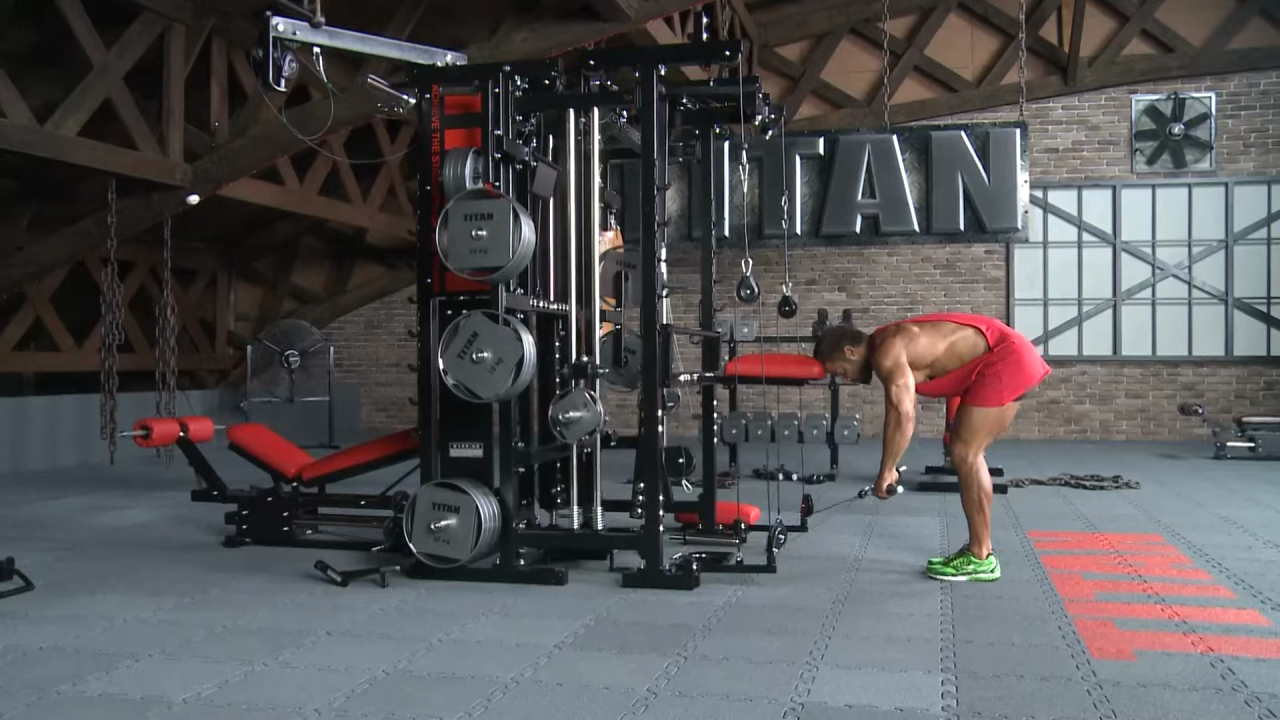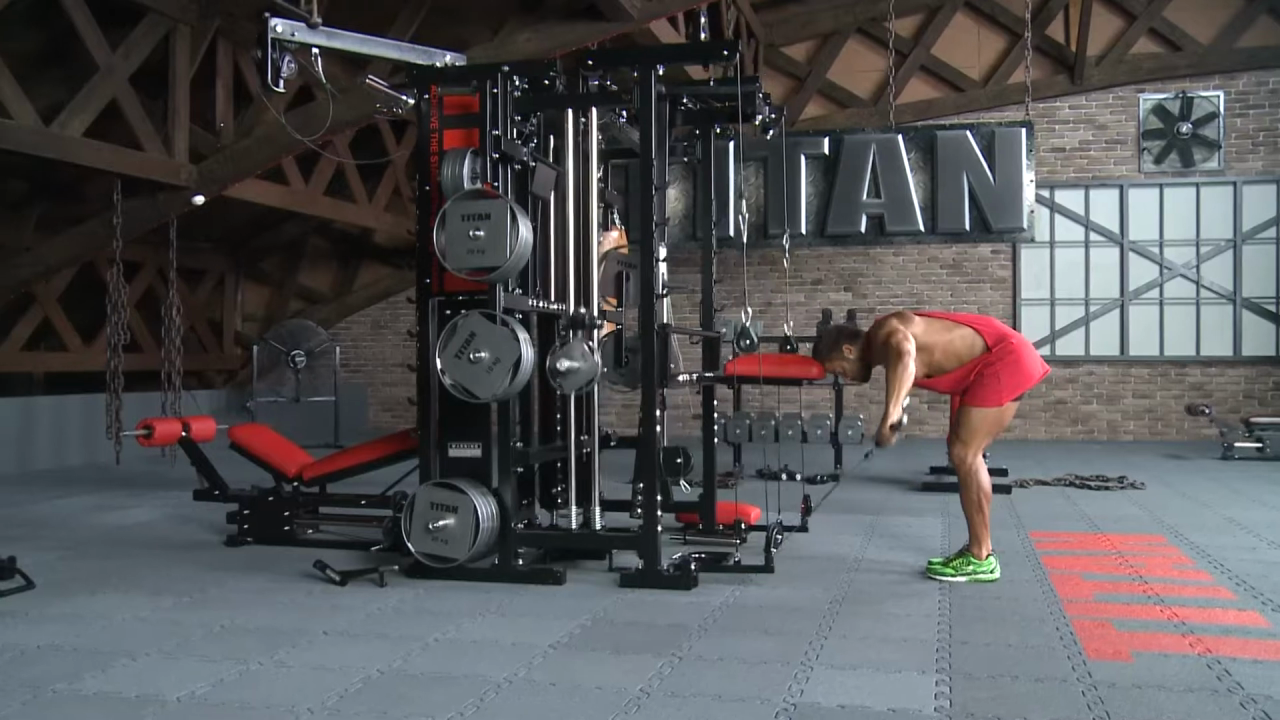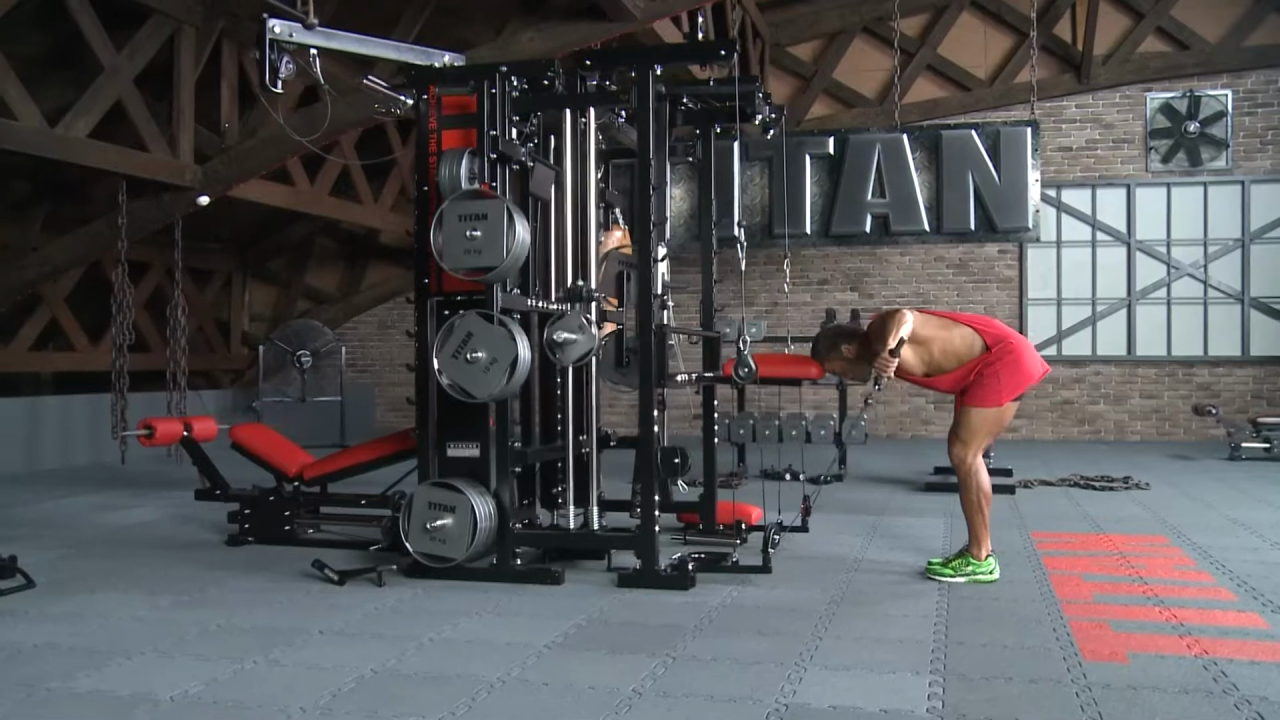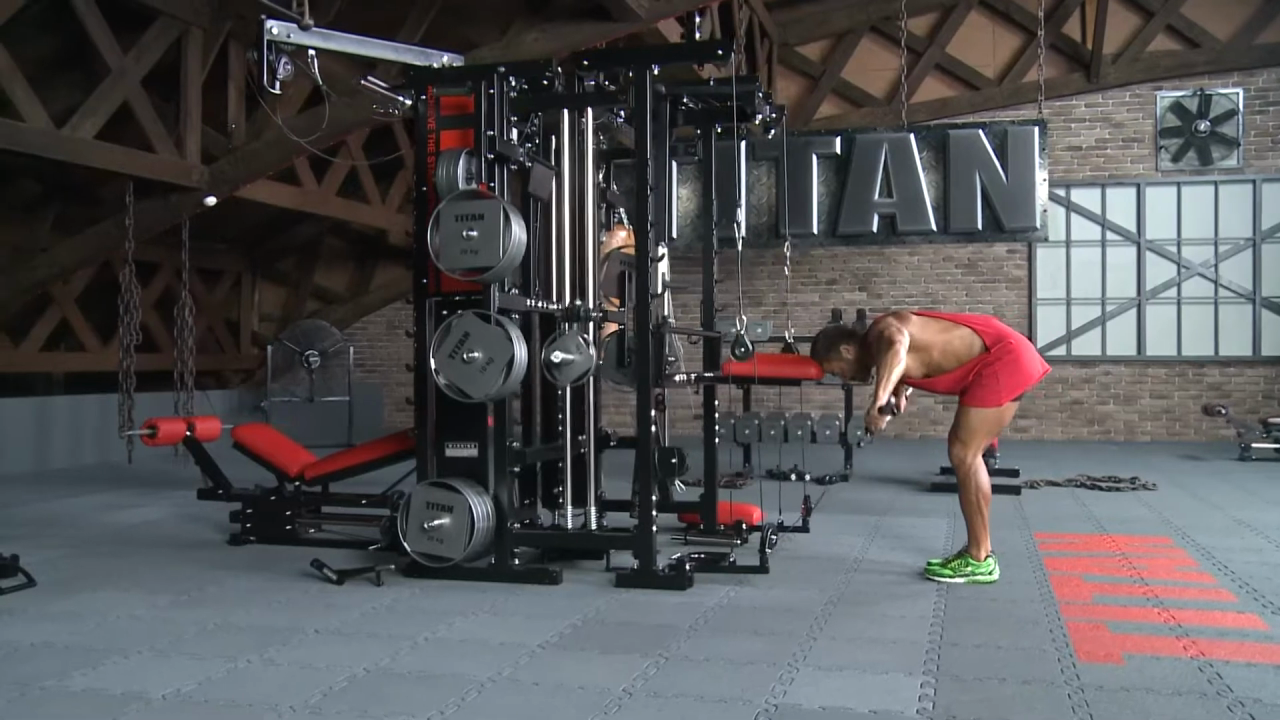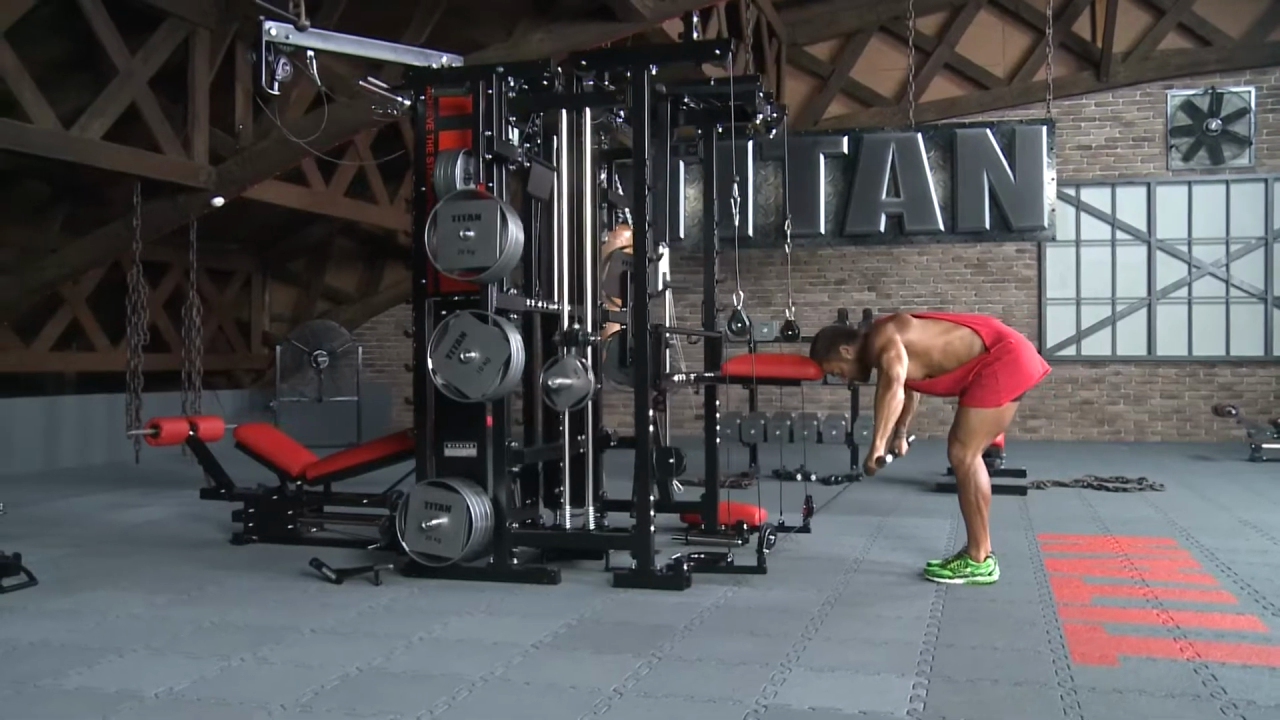
dt=0.3s
person 1, frame 1
left shoulder: (885, 351)
right shoulder: (890, 346)
left elbow: (902, 414)
right elbow: (903, 407)
left wrist: (886, 472)
right wrist: (893, 464)
left hip: (1006, 361)
right hip: (1005, 358)
left knee: (965, 455)
right knee: (966, 453)
left ankle: (981, 559)
right ankle: (980, 550)
person 1, frame 2
left shoulder: (881, 336)
right shoulder: (887, 340)
left elbow: (904, 356)
right elbow: (905, 356)
left wrist: (889, 418)
right wrist: (896, 412)
left hip: (1003, 360)
right hip: (1004, 357)
left knee: (964, 455)
right knee: (965, 453)
left ankle: (981, 560)
right ankle: (979, 550)
person 1, frame 3
left shoulder: (879, 332)
right shoulder: (881, 337)
left elbow: (901, 316)
left wrist: (886, 351)
left hip: (1004, 361)
right hip: (1003, 357)
left knee: (964, 456)
right knee: (965, 453)
left ankle: (980, 560)
right ankle: (979, 551)
person 1, frame 4
left shoulder: (878, 337)
right shoulder: (883, 339)
left elbow: (896, 343)
left wrist: (878, 400)
right wrist: (899, 393)
left hip: (1002, 360)
right hip: (1004, 357)
left knee: (963, 455)
right knee: (966, 454)
left ankle: (979, 561)
right ankle: (979, 551)
person 1, frame 5
left shoulder: (880, 340)
right shoulder: (888, 344)
left elbow: (892, 386)
right elbow: (907, 390)
left wrist: (878, 446)
right wrist: (900, 436)
left hip: (1004, 360)
right hip: (1006, 356)
left knee: (963, 456)
right knee: (966, 454)
left ankle: (979, 562)
right ankle: (980, 552)
